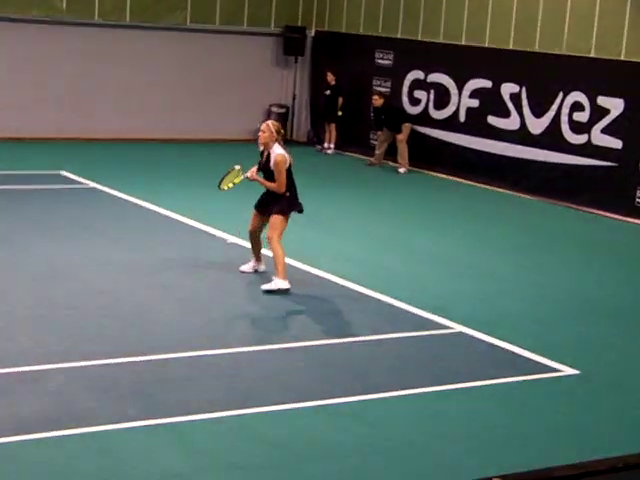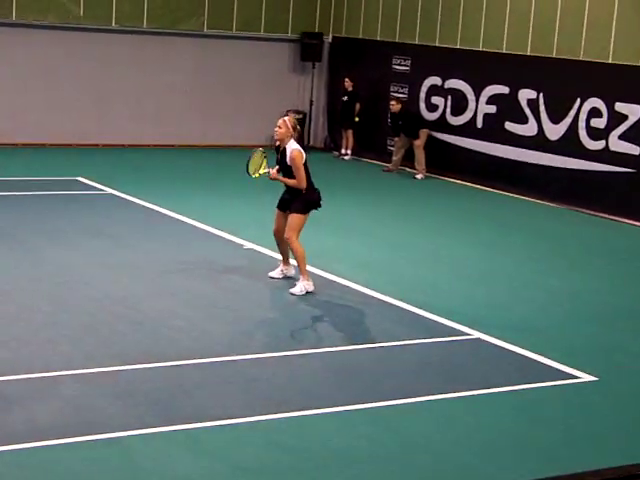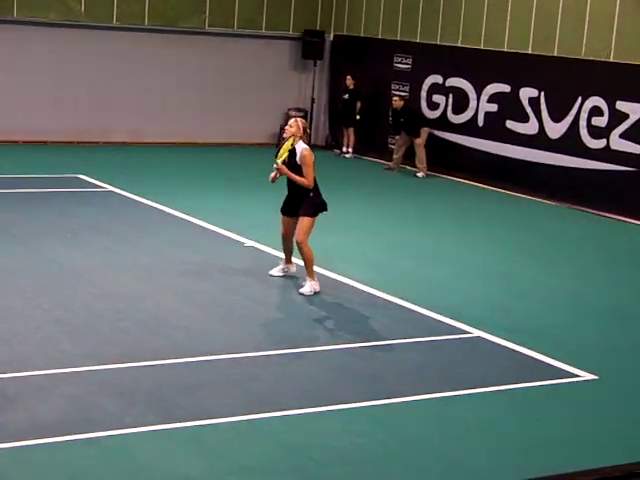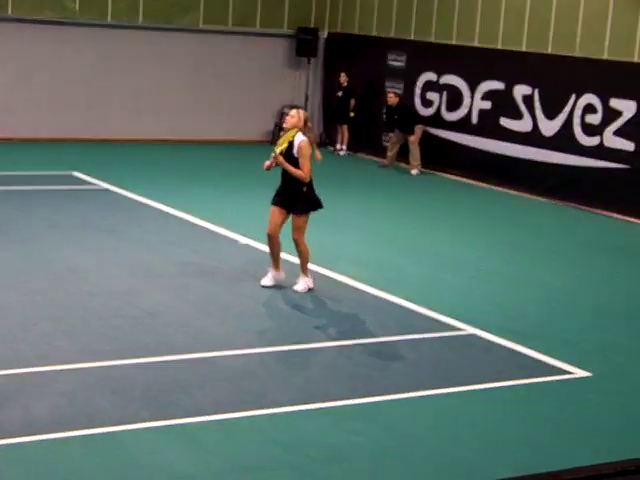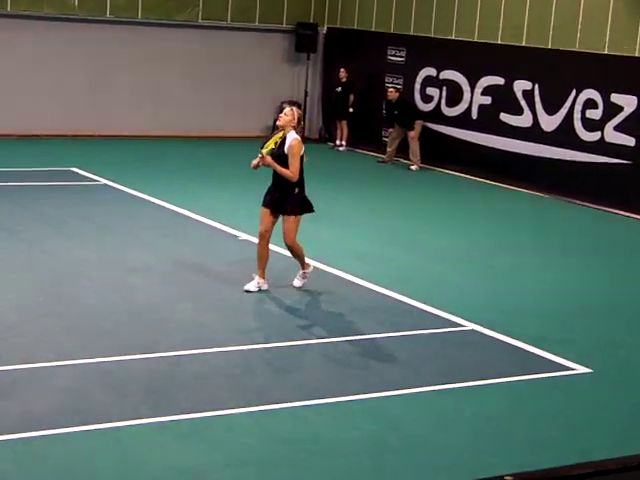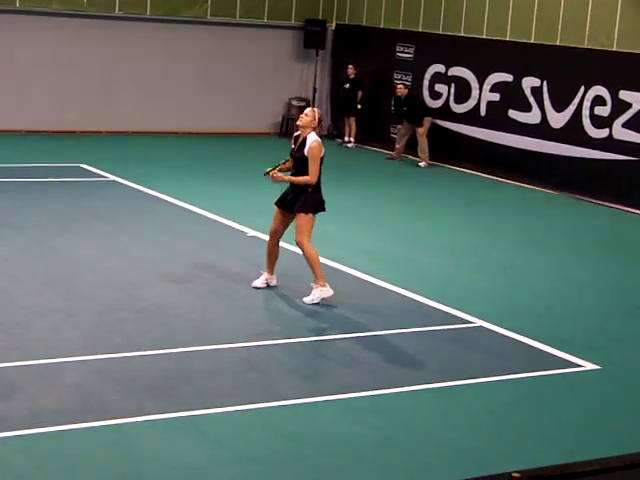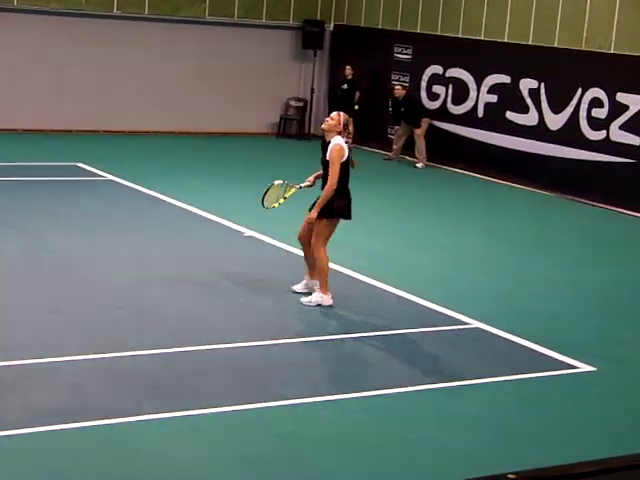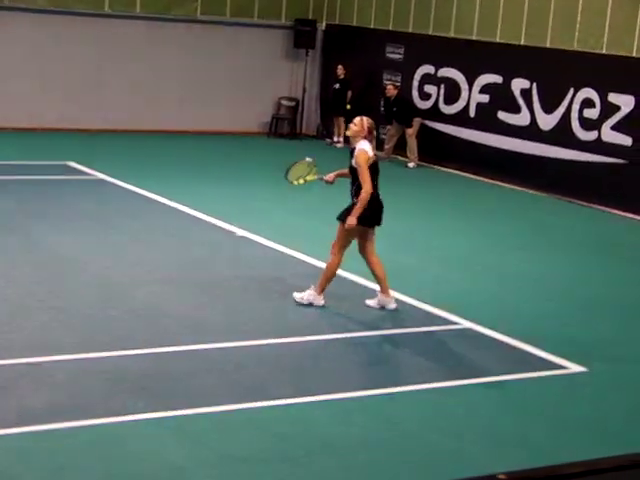
dt=0.3s
person 1, frame 1
left shoulder: (278, 157)
right shoulder: (264, 149)
left elbow: (280, 188)
left wrist: (257, 179)
right wrist: (256, 169)
left hip: (284, 198)
right hip: (269, 195)
left knee: (273, 237)
right knee: (253, 231)
left ankle: (281, 279)
right ankle: (257, 262)
person 1, frame 2
left shoulder: (294, 152)
right shoulder: (280, 146)
left elbow: (301, 184)
left wrist: (278, 178)
right wrist: (276, 170)
left hip: (303, 196)
right hip: (289, 194)
left knee: (290, 237)
right knee: (278, 232)
left ankle: (305, 280)
right ankle: (286, 267)
person 1, frame 3
left shoulder: (304, 152)
left elbow: (309, 183)
left wrist: (287, 173)
right wrist: (277, 173)
left hip: (308, 200)
right hip: (292, 197)
left knee: (300, 240)
right knee: (286, 236)
left ankle: (312, 281)
right ankle: (288, 264)
person 1, frame 4
left shoulder: (302, 143)
right shoulder: (284, 138)
left elbow: (305, 176)
left wrist: (283, 163)
right wrist: (273, 162)
left hip: (301, 195)
right hip: (285, 191)
left knee: (297, 238)
right knee: (271, 232)
left ankle: (305, 277)
right ankle: (276, 271)
person 1, frame 5
left shoulder: (294, 142)
right shoulder: (279, 137)
left elbow: (293, 176)
left wrist: (271, 164)
right wrist: (261, 161)
left hip: (292, 195)
right hip: (275, 192)
left knee: (289, 240)
right knee: (263, 235)
left ankle: (305, 268)
right ankle: (260, 279)
person 1, frame 6
left shoulder: (314, 143)
right shoulder: (296, 137)
left elbow: (312, 179)
left wrist: (284, 178)
right wrist: (279, 169)
left hip: (308, 195)
right hip: (293, 192)
left knee: (302, 241)
right knee: (274, 233)
left ankle: (322, 286)
right ankle: (269, 276)
person 1, frame 7
left shoulder: (336, 146)
right shoulder: (331, 143)
left elbow: (331, 184)
left wrist: (316, 209)
right wrist: (316, 176)
left hip: (336, 201)
right hip: (331, 200)
left knee: (317, 245)
right knee: (303, 237)
left ankle: (323, 294)
right ankle: (312, 279)
person 1, frame 8
left shoulder: (361, 152)
right shoulder: (363, 148)
left elbow: (366, 189)
left wrist: (353, 216)
right wrist: (336, 174)
left hip: (364, 206)
right hip: (372, 206)
left knee: (337, 249)
right knee: (367, 252)
left ankle: (316, 294)
right ankle: (386, 296)
